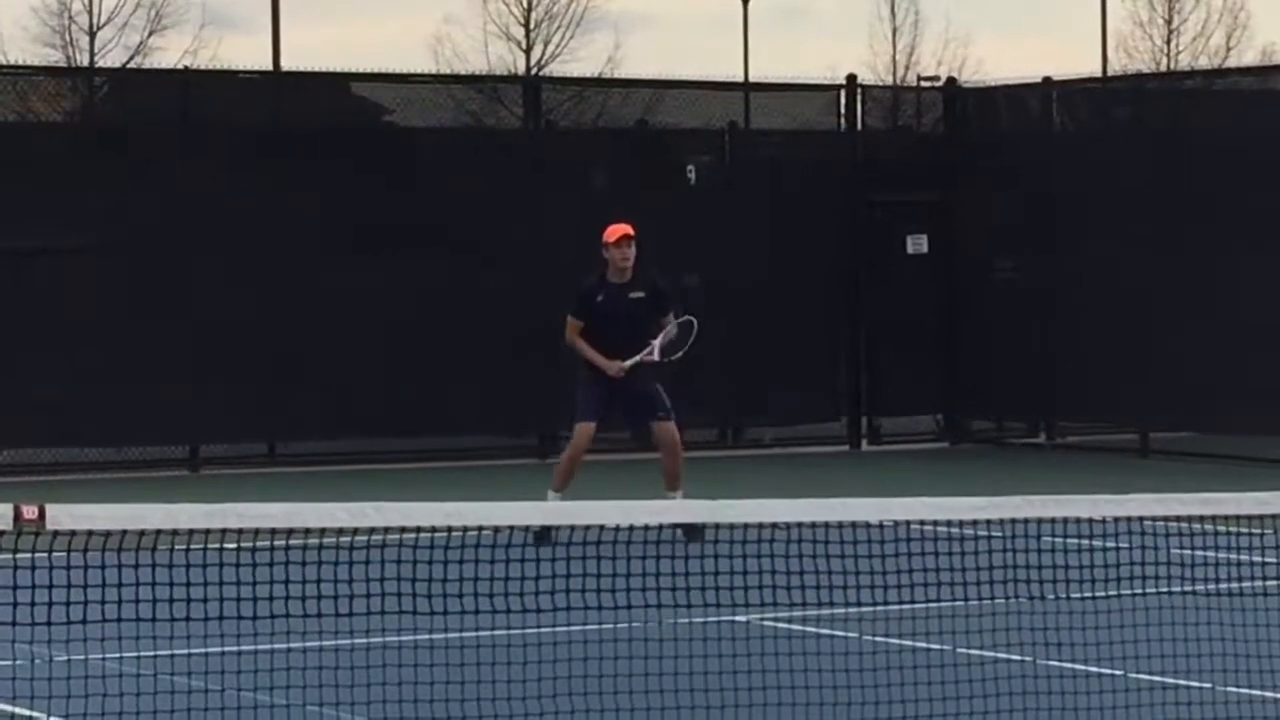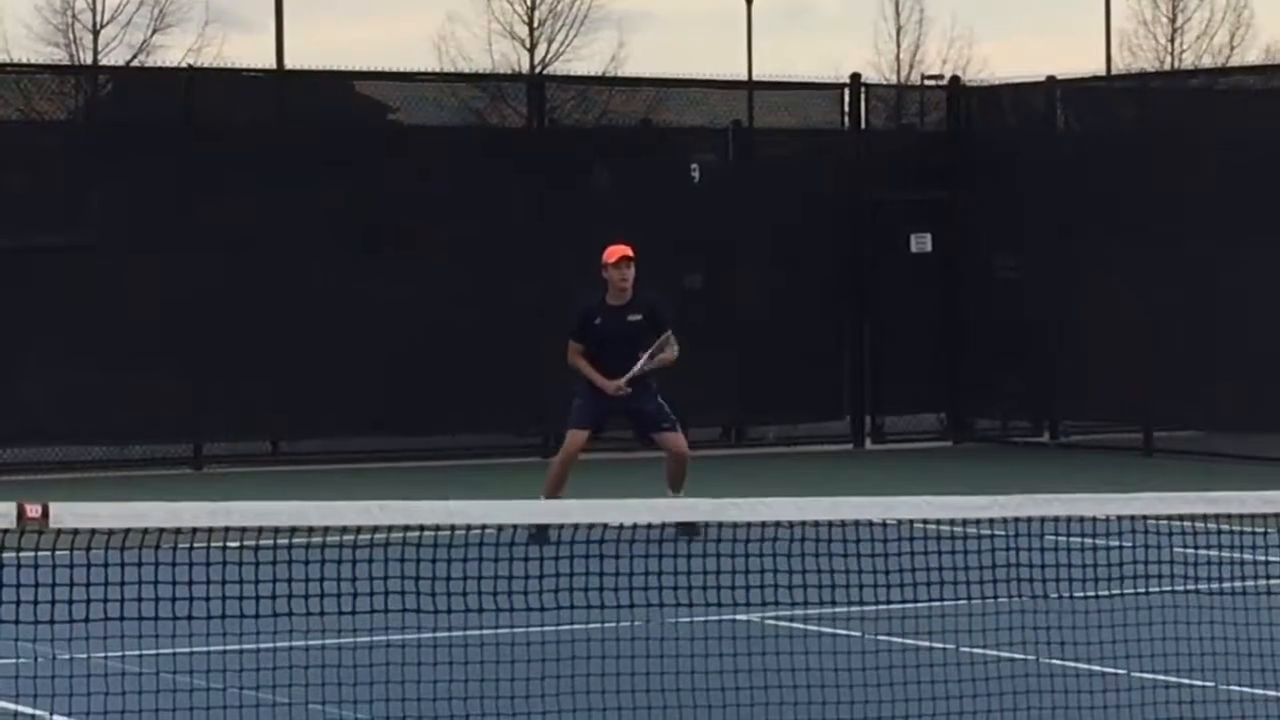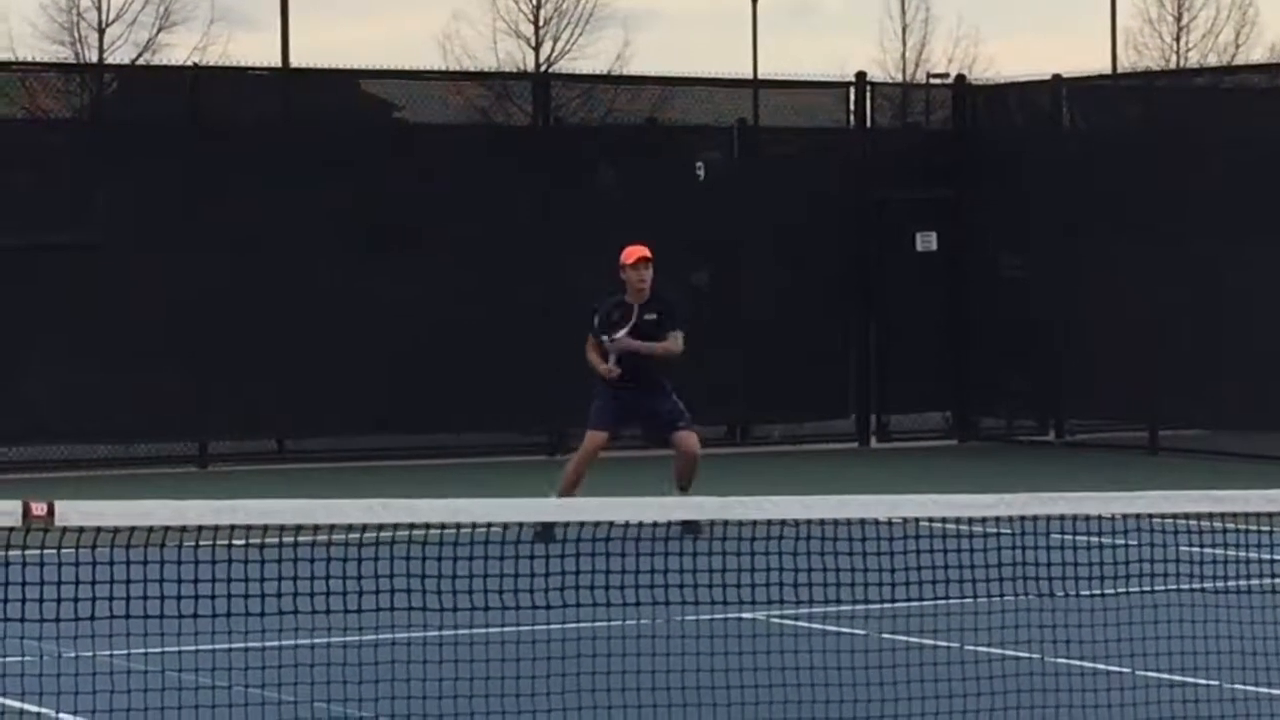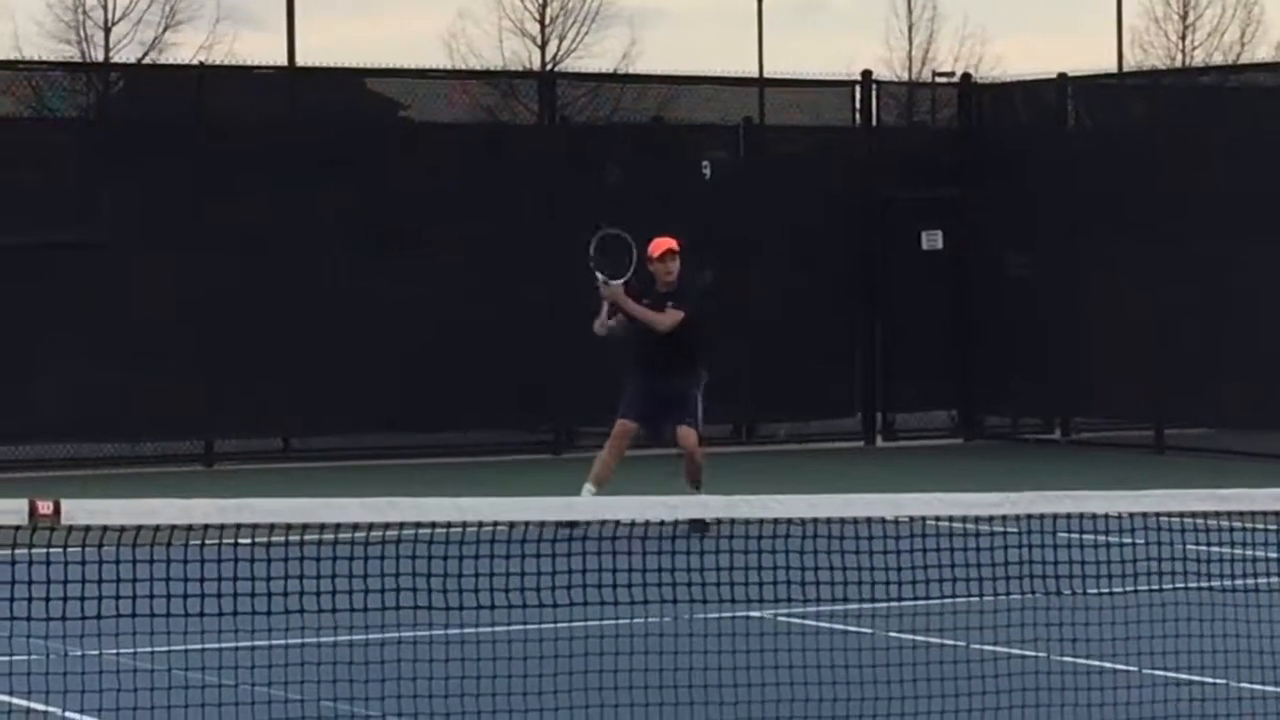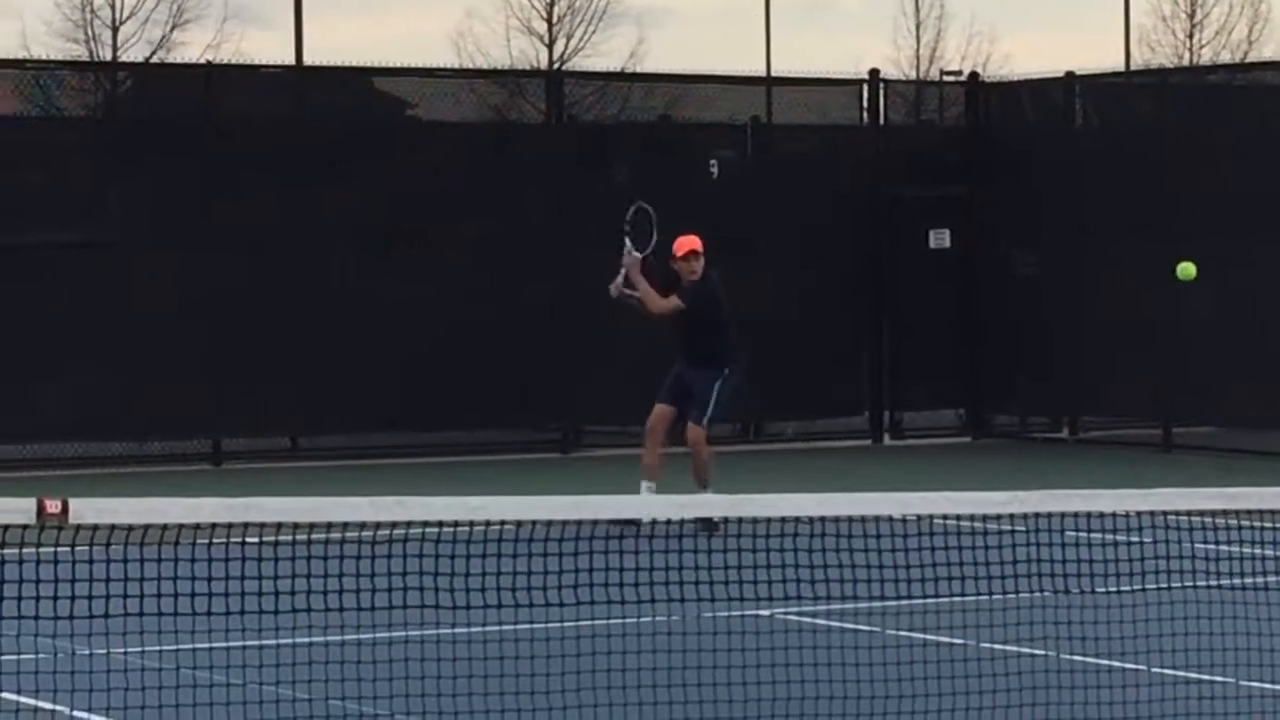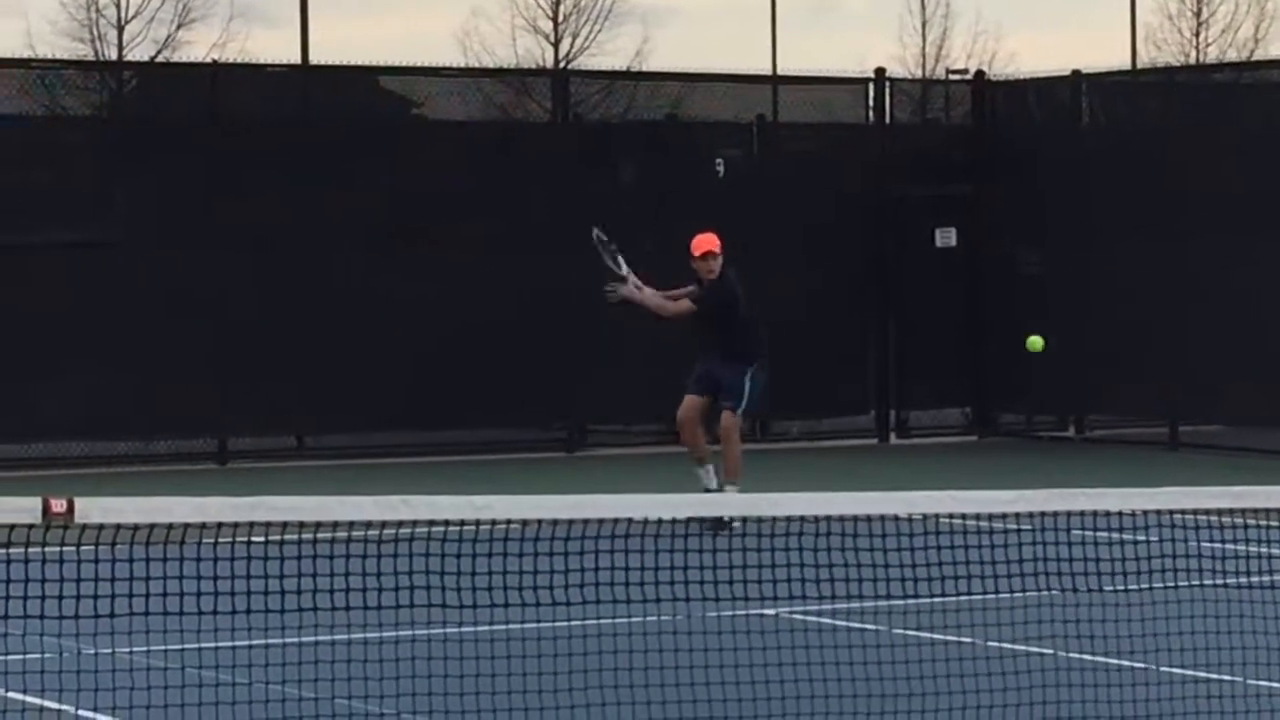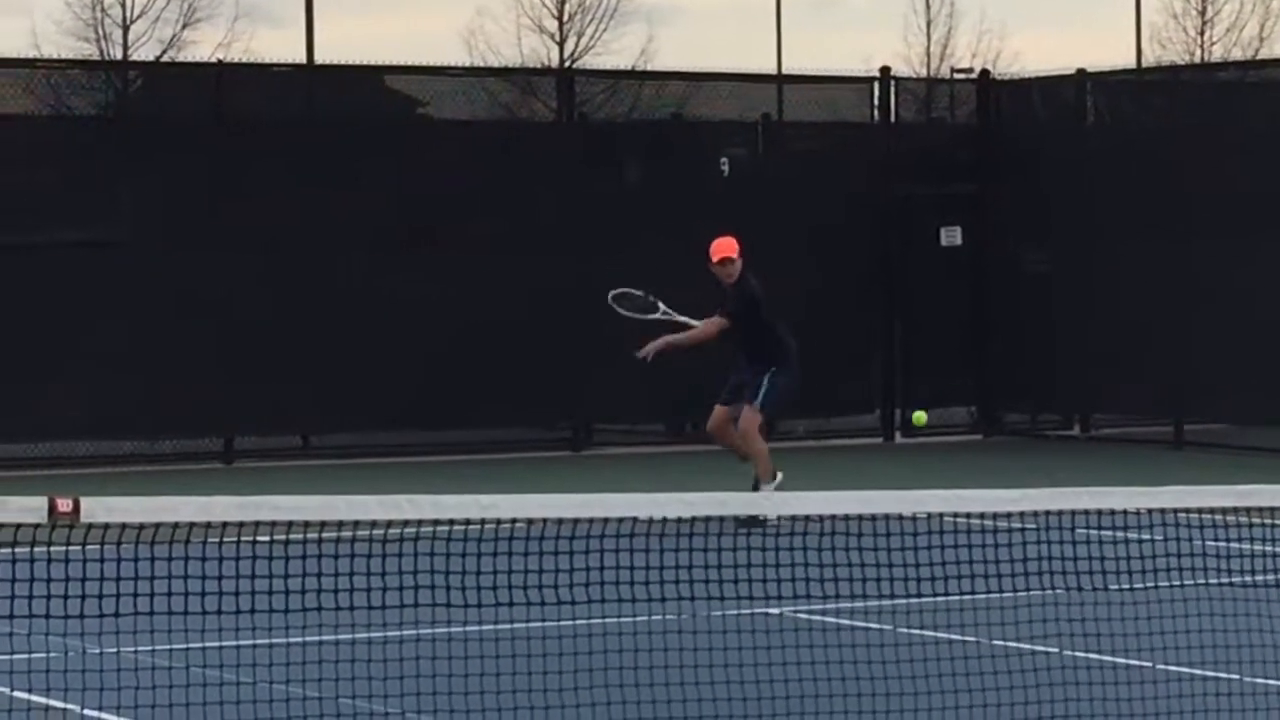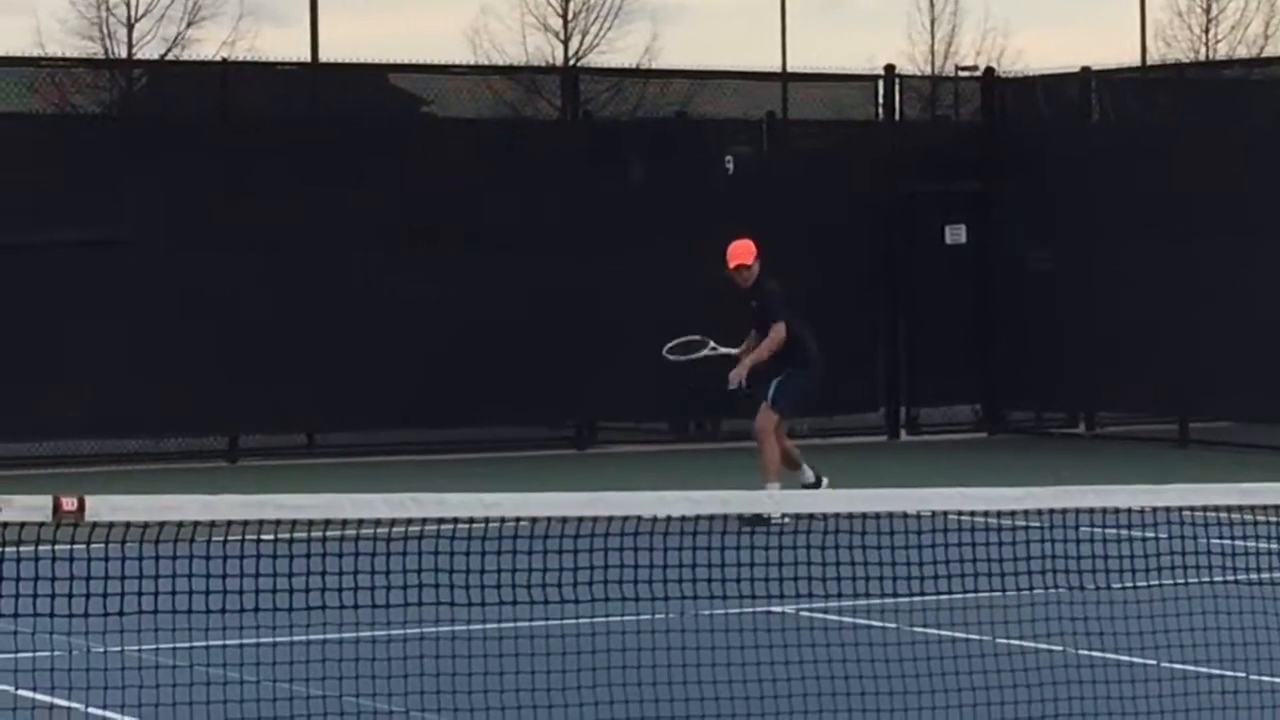
dt=0.1s
person 1, frame 1
left shoulder: (649, 288)
right shoulder: (590, 291)
left elbow: (669, 327)
right elbow: (571, 336)
right wrist: (602, 362)
left hip: (638, 374)
right hip: (597, 376)
left knee: (671, 441)
right knee: (580, 443)
person 1, frame 2
left shoulder: (649, 309)
right shoulder: (589, 312)
left elbow: (672, 350)
right elbow: (574, 356)
left wrist: (653, 362)
right wrist: (602, 382)
left hip: (639, 390)
right hip: (596, 390)
left knee: (678, 449)
right knee: (570, 449)
person 1, frame 3
left shoulder: (663, 307)
right shoulder: (607, 310)
left elbow: (676, 347)
right elbow: (591, 350)
left wrist: (635, 345)
right wrist: (601, 367)
left hip: (654, 391)
right hip: (613, 390)
left knee: (690, 449)
right knee: (589, 449)
person 1, frame 4
left shoulder: (685, 296)
right shoulder: (649, 294)
left elbow: (664, 325)
right elbow: (622, 324)
left wrist: (628, 304)
right wrist: (604, 325)
left hip: (682, 380)
right hip: (645, 378)
left knee: (689, 444)
right knee: (619, 436)
person 1, frame 5
left shoulder: (706, 288)
right shoulder: (685, 287)
left elbow: (658, 307)
right elbow: (653, 303)
left wrist: (635, 273)
right wrist: (624, 292)
left hip: (714, 370)
right hip: (686, 366)
left knee: (695, 438)
right knee: (655, 426)
person 1, frame 6
left shoulder: (723, 285)
right shoulder: (708, 281)
left elbow: (673, 311)
right elbow: (690, 292)
left wrist: (634, 295)
right wrist: (651, 292)
left hip: (743, 362)
right hip: (715, 360)
left knee: (728, 429)
right knee: (686, 419)
left ankle: (730, 496)
right ankle: (710, 484)
person 1, frame 7
left shoulder: (743, 291)
right shoulder: (735, 286)
left elbow: (710, 330)
left wrist: (664, 342)
left hip: (773, 365)
right hip: (749, 363)
left knee: (746, 429)
right knee: (716, 427)
right ankle: (768, 473)
person 1, frame 8
left shoulder: (767, 291)
right shoulder: (754, 292)
left elbow: (778, 335)
left wrist: (746, 364)
right wrist: (742, 350)
left hip: (797, 365)
right hip: (785, 366)
left knee: (763, 428)
right knee: (771, 433)
right ankle: (813, 479)
